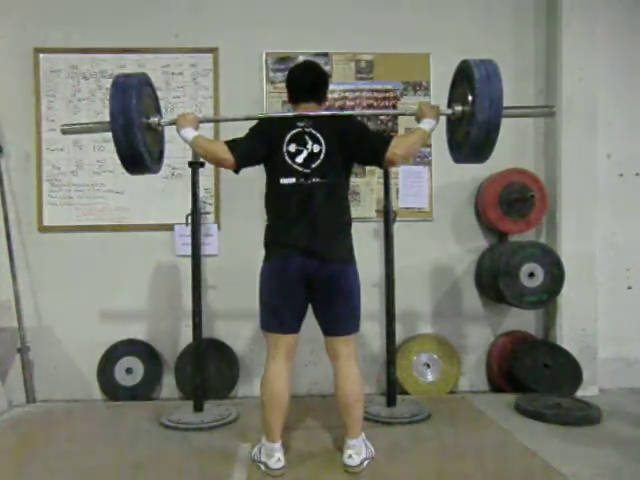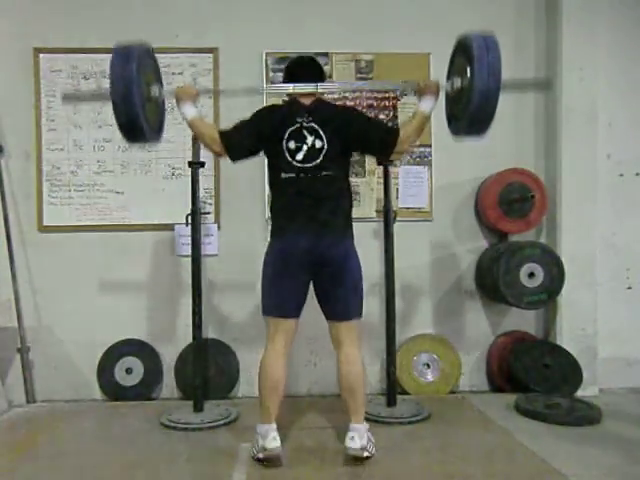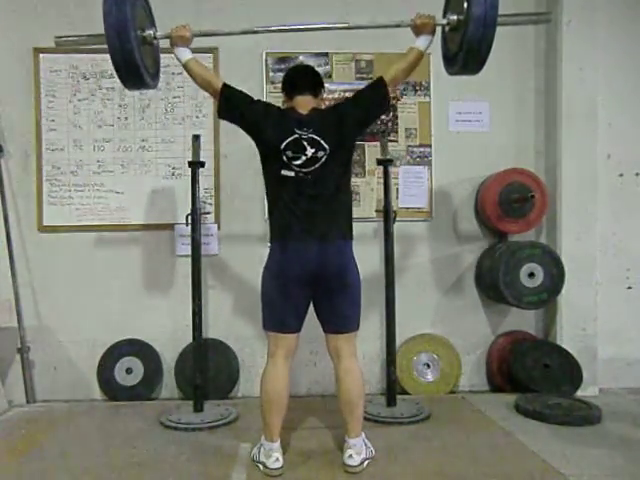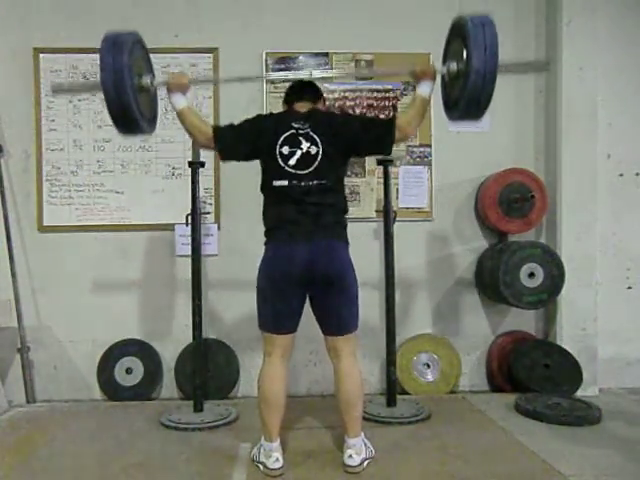
dt=0.7s
person 1, frame 1
left shoulder: (270, 130)
right shoulder: (345, 128)
left elbow: (226, 156)
right elbow: (396, 153)
left wrist: (189, 131)
right wrist: (426, 123)
left hip: (283, 260)
right hip: (335, 259)
left knee: (278, 357)
right knee: (344, 356)
person 1, frame 2
left shoulder: (270, 118)
right shoulder: (344, 118)
left elbow: (220, 144)
right elbow: (400, 143)
left wrist: (188, 108)
right wrist: (425, 103)
left hip: (287, 244)
right hip: (336, 245)
left knee: (278, 340)
right knee: (347, 341)
left ankle: (268, 435)
right ankle: (357, 434)
person 1, frame 3
left shoulder: (267, 122)
right shoulder: (343, 120)
left elbow: (214, 85)
right elbow: (392, 78)
left wrist: (182, 50)
right wrist: (423, 39)
left hip: (287, 257)
right hip: (336, 255)
left knee: (279, 355)
right knee: (345, 355)
person 1, frame 4
left shoulder: (264, 128)
right shoulder: (340, 125)
left elbow: (206, 137)
right elbow: (404, 130)
left wrist: (178, 100)
right wrist: (424, 89)
left hip: (281, 253)
right hip: (331, 252)
left knee: (275, 354)
right knee: (344, 352)
